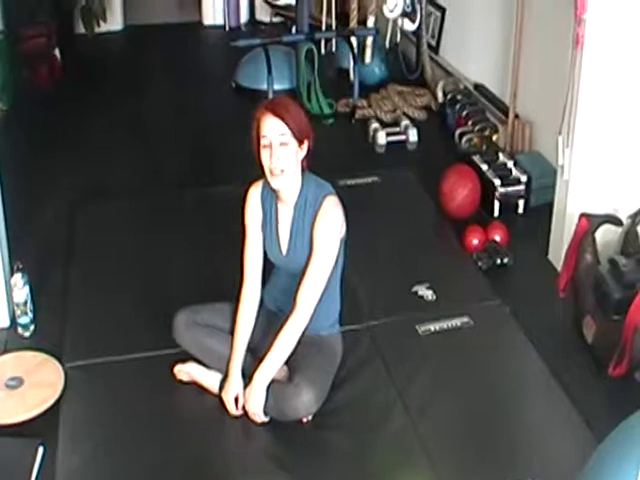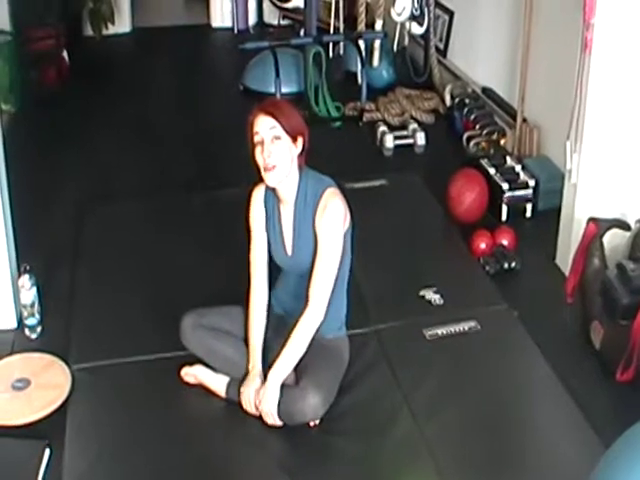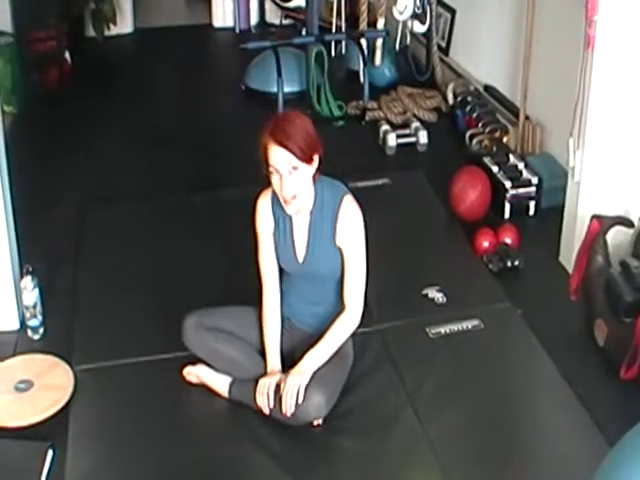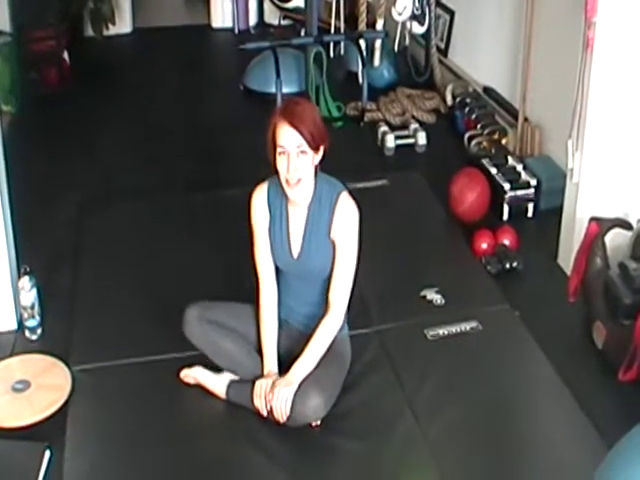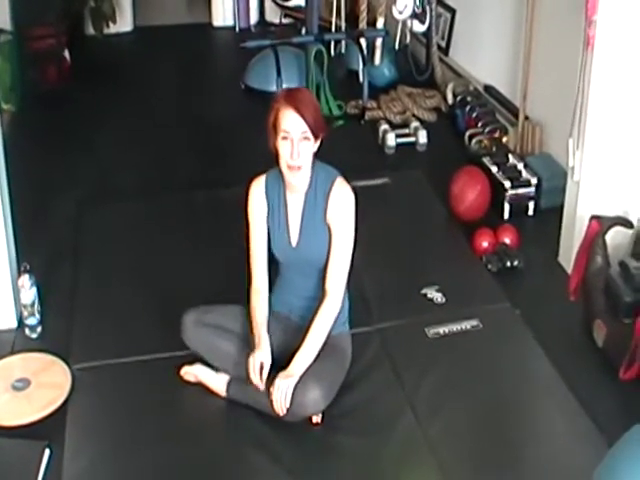
dt=1s
person 1, frame 1
left shoulder: (326, 209)
right shoulder: (257, 195)
left elbow: (303, 311)
right elbow: (250, 286)
left wrist: (257, 381)
right wrist: (234, 368)
left hip: (316, 333)
right hip: (271, 315)
left knee: (303, 401)
right knee: (184, 324)
left ankle: (213, 379)
right ankle: (281, 375)
person 1, frame 2
left shoulder: (328, 203)
right shoulder: (261, 198)
left elbow: (316, 308)
right elbow: (258, 286)
left wrist: (271, 380)
right wrist: (254, 369)
left hip: (323, 336)
right hip: (279, 320)
left knee: (309, 405)
right knee: (191, 326)
left ankle: (222, 383)
right ankle: (290, 380)
person 1, frame 3
left shoulder: (344, 210)
right shoulder: (267, 204)
left elbow: (353, 311)
right elbow: (270, 288)
left wrist: (305, 368)
right wrist: (273, 367)
left hip: (327, 335)
right hip: (283, 321)
left knee: (312, 403)
right knee: (194, 328)
left ankle: (224, 382)
right ankle: (283, 379)
person 1, frame 4
left shoulder: (341, 207)
right shoulder: (262, 198)
left elbow: (337, 309)
right elbow: (267, 286)
left wrist: (292, 378)
right wrist: (270, 370)
left hip: (324, 336)
right hip: (279, 322)
left knee: (308, 406)
right knee: (195, 319)
left ankle: (225, 383)
right ankle: (270, 379)
person 1, frame 5
left shoulder: (337, 193)
right shoulder: (261, 189)
left elbow: (334, 294)
right elbow: (257, 277)
left wrist: (295, 370)
right wrist: (260, 342)
left hip: (326, 332)
right hip: (280, 320)
left knee: (310, 398)
right knee: (193, 324)
left ankle: (224, 383)
right ankle: (279, 380)
